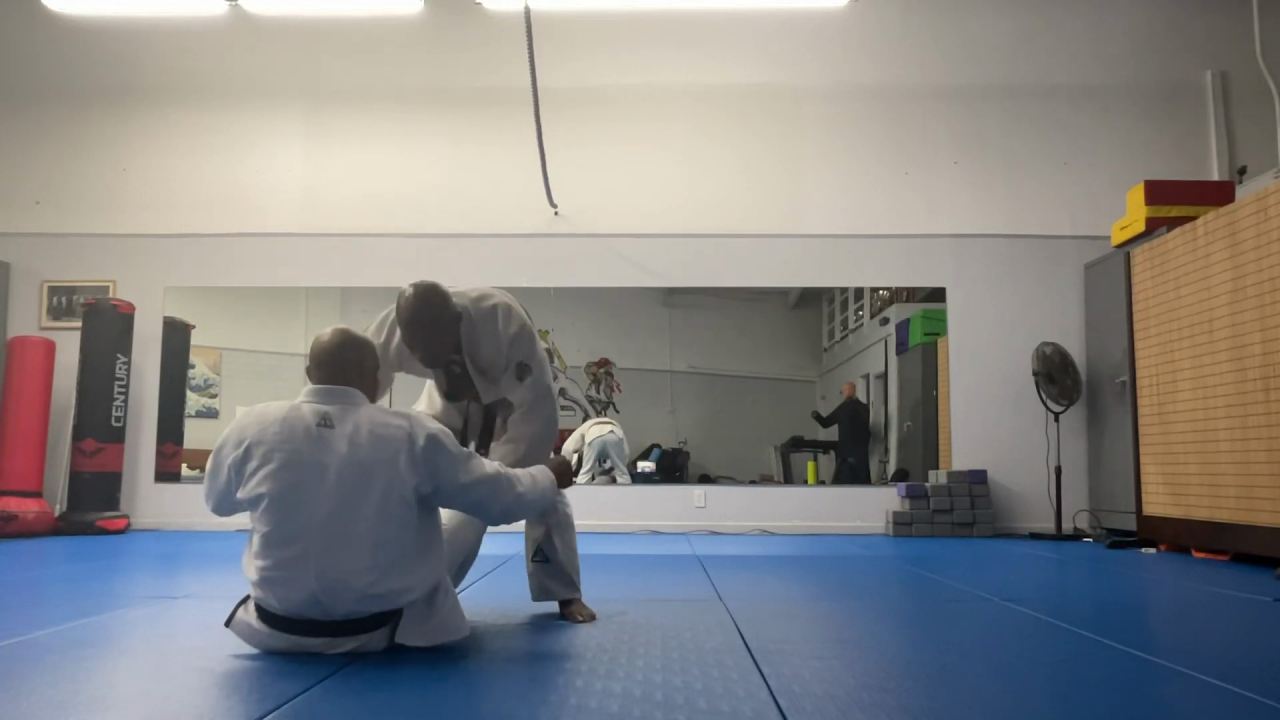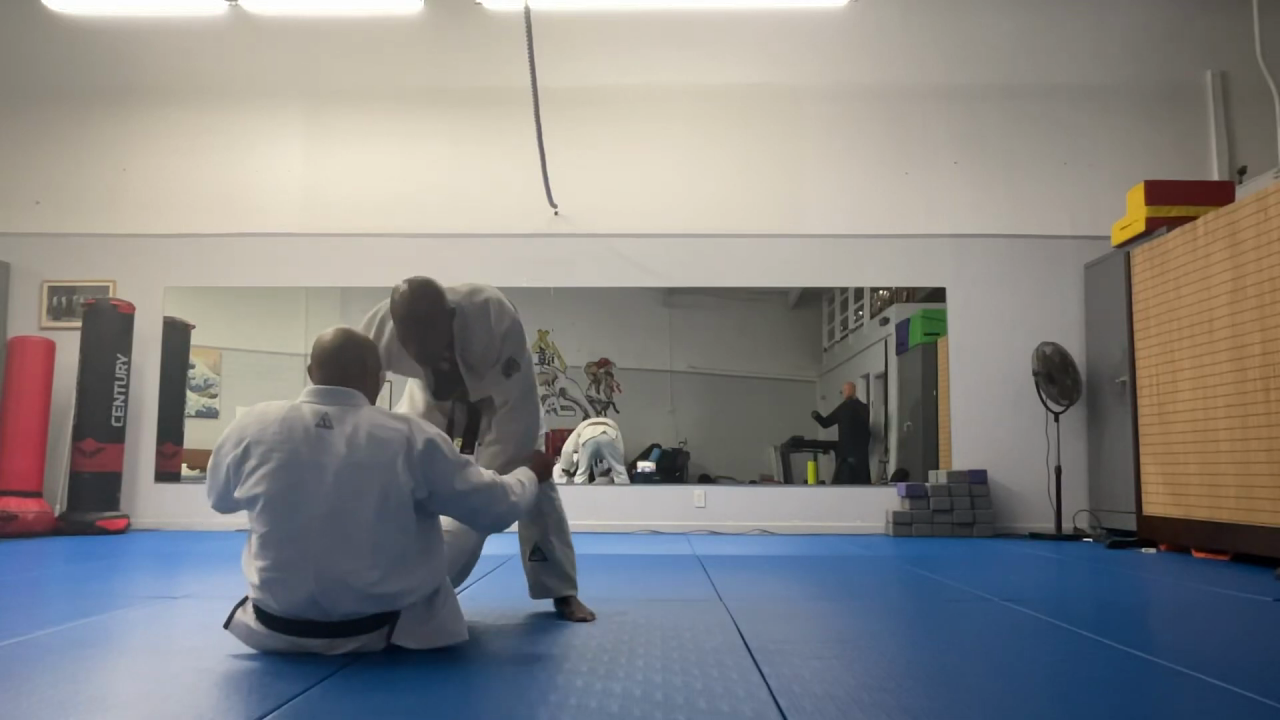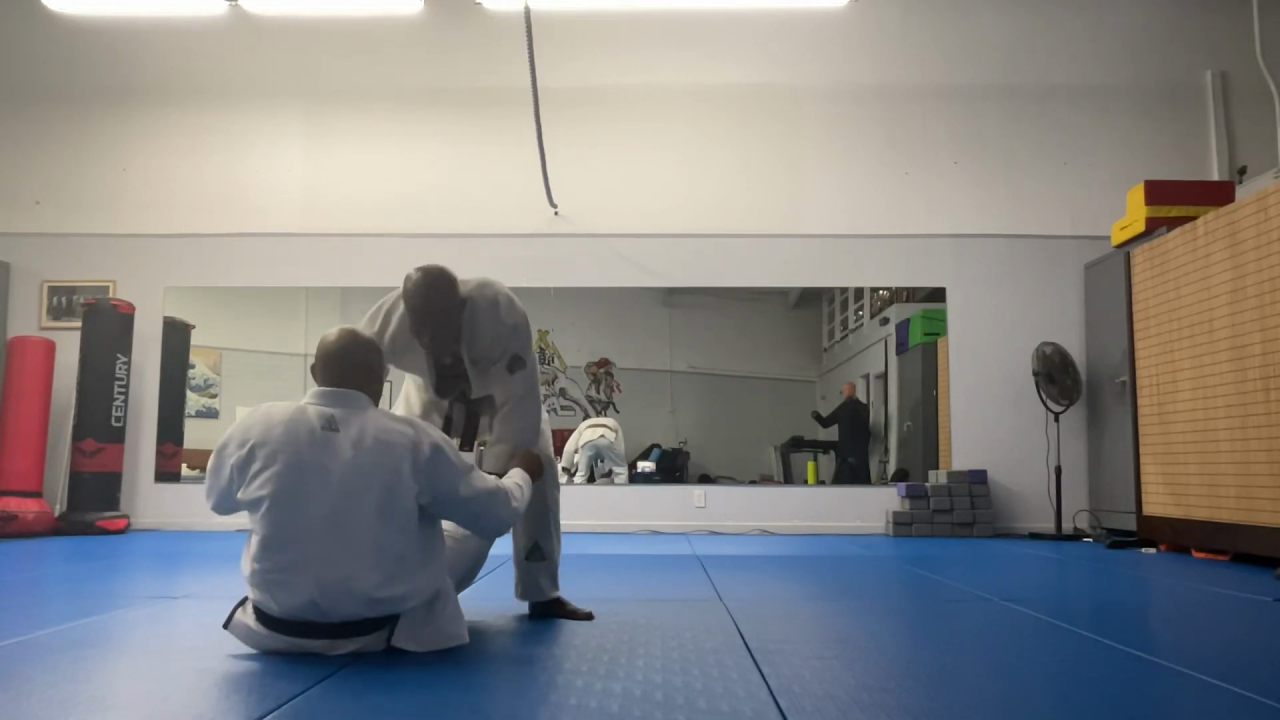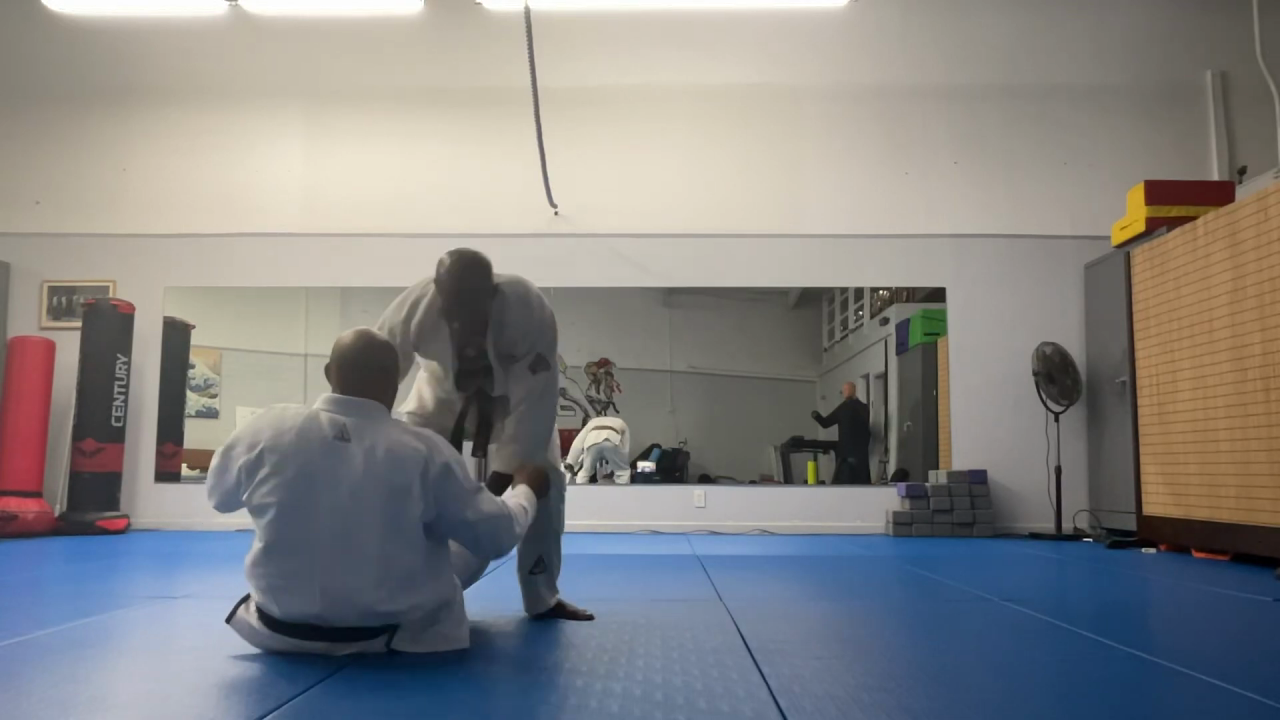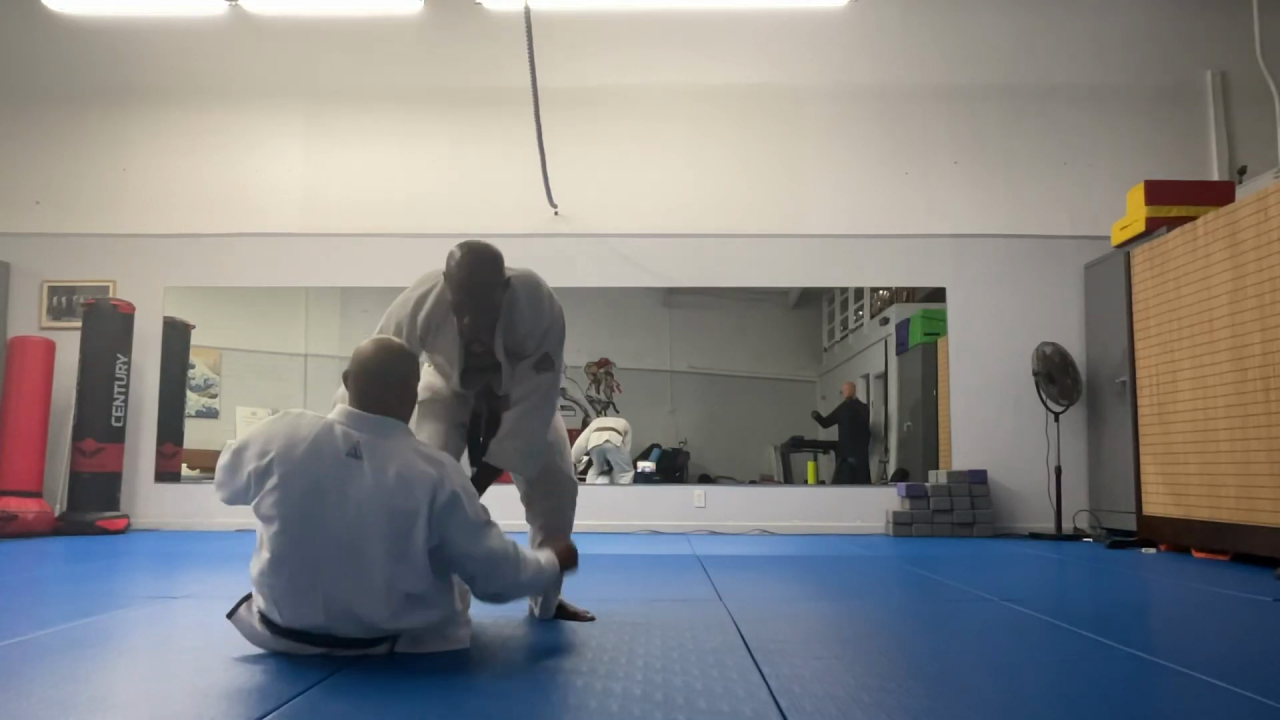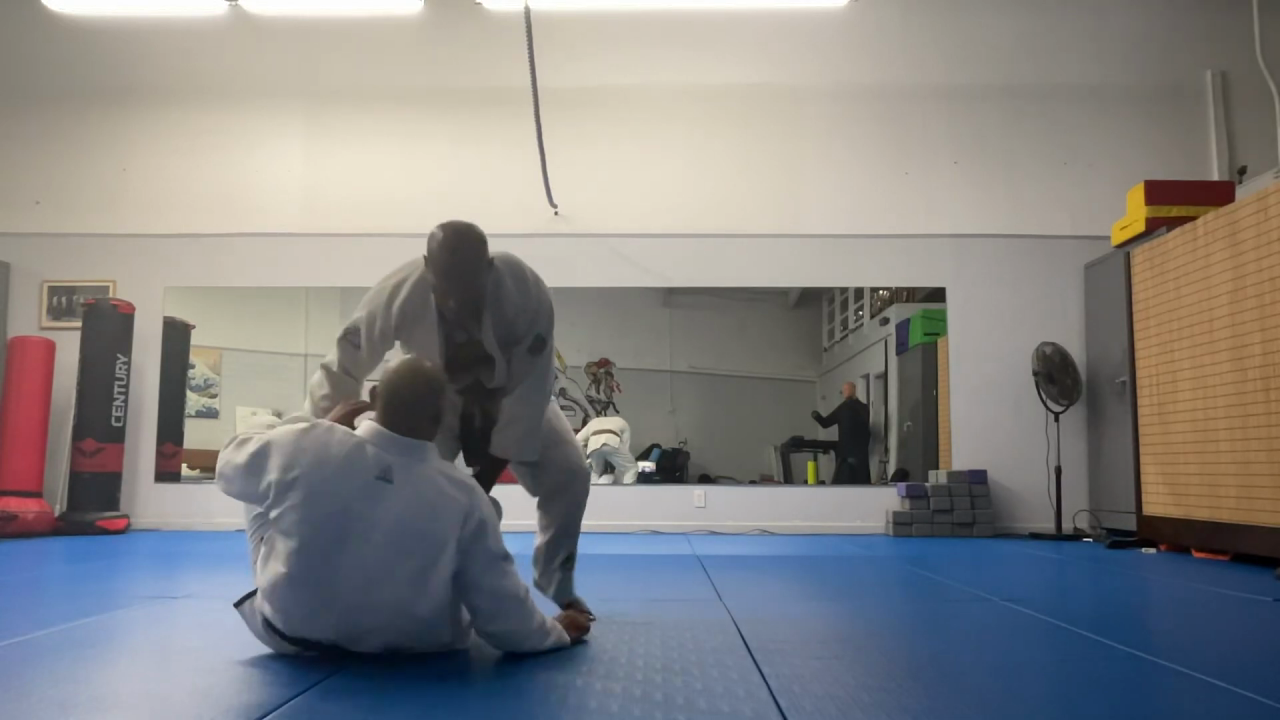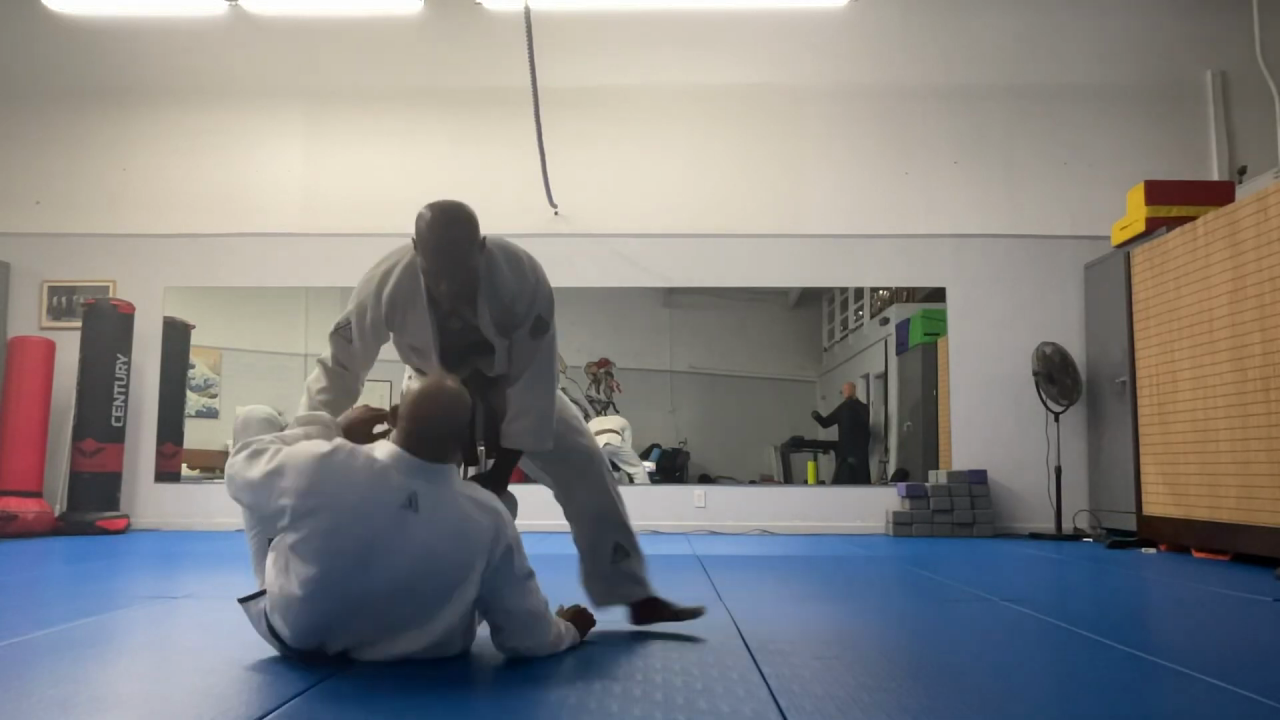
dt=0.2s
person 1, frame 1
left shoulder: (504, 321)
right shoulder: (389, 332)
left elbow: (536, 414)
left hip: (514, 394)
right hip: (448, 399)
left ankle: (566, 593)
person 1, frame 2
left shoulder: (494, 318)
right shoulder: (379, 330)
left elbow: (518, 410)
left hip: (500, 392)
right hip: (432, 398)
left ankle: (559, 590)
person 1, frame 3
left shoulder: (502, 315)
right shoulder: (385, 322)
left elbow: (518, 404)
left hip: (500, 390)
right hip: (431, 395)
left ankle: (541, 593)
person 1, frame 4
left shoulder: (530, 311)
right shoulder: (412, 310)
left elbow: (535, 405)
left wrist: (494, 486)
left hip: (513, 393)
right hip: (442, 392)
left knee: (543, 480)
left ankle: (541, 596)
person 1, frame 5
left shoulder: (540, 307)
right shoulder: (420, 304)
left elbow: (535, 402)
left wrist: (481, 481)
left hip: (521, 398)
right hip: (448, 392)
left knee: (554, 486)
left ankle: (547, 598)
person 1, frame 6
left shoulder: (525, 293)
right shoulder: (395, 296)
left elbow: (530, 388)
right elbow: (344, 366)
left wrist: (487, 474)
left hip: (512, 391)
left knee: (569, 475)
left ankle: (554, 581)
person 1, frame 7
left shoulder: (521, 275)
right shoulder: (385, 284)
left elbow: (534, 376)
right elbow: (342, 360)
left wrist: (502, 468)
left hip: (511, 384)
left knee: (583, 465)
left ankle: (631, 593)
person 2, frame 1
left shoulder: (253, 427)
right shoulder: (412, 435)
left elbow: (219, 500)
right elbow: (502, 498)
right wrist: (550, 477)
left hip: (282, 628)
right hip: (383, 628)
person 2, frame 2
left shoulder: (253, 427)
right shoulder: (411, 438)
left elbow: (221, 498)
right elbow: (495, 508)
right wrist: (530, 473)
left hip: (280, 628)
right hip: (384, 628)
right knee: (465, 527)
person 2, frame 3
left shoulder: (257, 427)
right shoulder: (415, 441)
left elbow: (219, 497)
right elbow: (495, 513)
right wrist: (521, 474)
left hip: (281, 629)
right hip: (387, 630)
right knee: (471, 538)
person 2, frame 4
left shoulder: (267, 429)
right shoulder: (425, 453)
left elbow: (220, 494)
right elbow: (495, 536)
right wrist: (525, 492)
left hip: (284, 629)
right hip: (389, 634)
person 2, frame 5
left shoulder: (279, 434)
right shoulder: (436, 474)
left elbow: (228, 484)
right elbow: (497, 575)
right wrist: (551, 561)
left hip: (285, 631)
right hip: (394, 640)
person 2, frame 6
left shoulder: (304, 446)
right shoulder: (464, 500)
left elbow: (231, 463)
right elbow: (504, 615)
right wrist: (559, 632)
left hip: (288, 632)
right hip: (401, 646)
person 2, frame 7
left shoulder: (323, 467)
right shoulder: (487, 520)
left elbow: (243, 464)
right elbow: (524, 632)
left wrist: (334, 429)
right wrist: (569, 628)
left hip: (295, 636)
